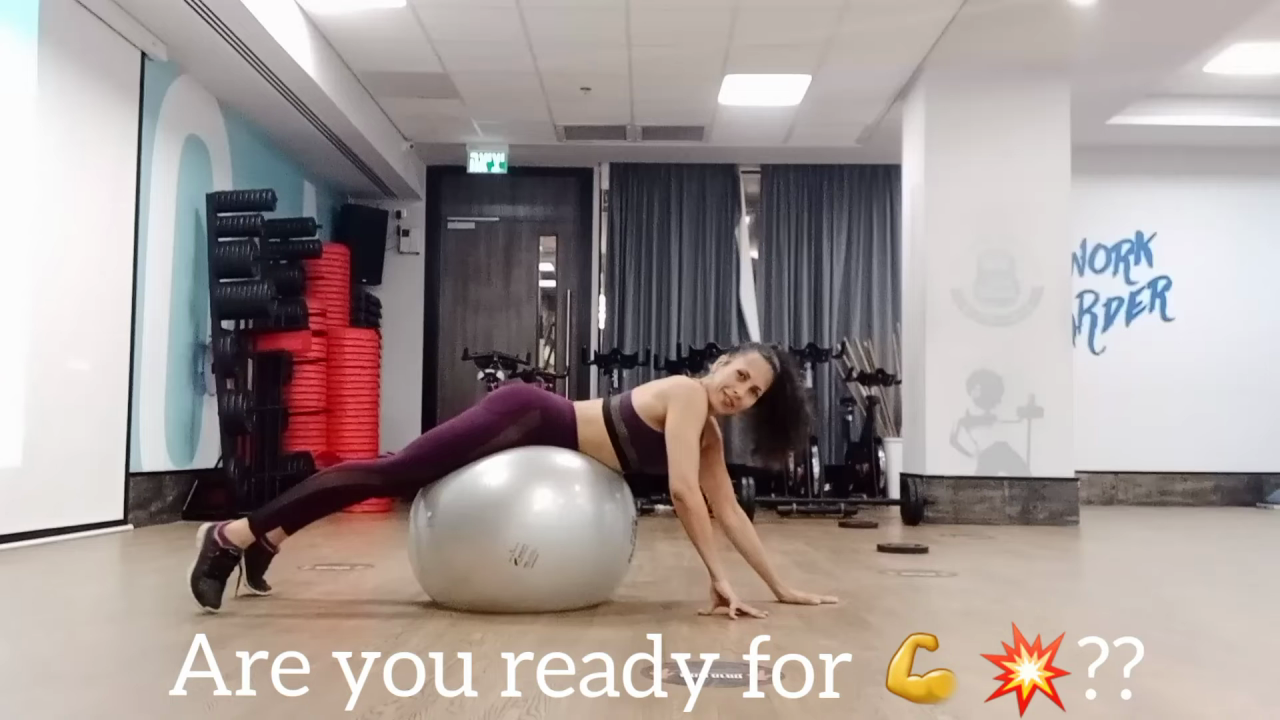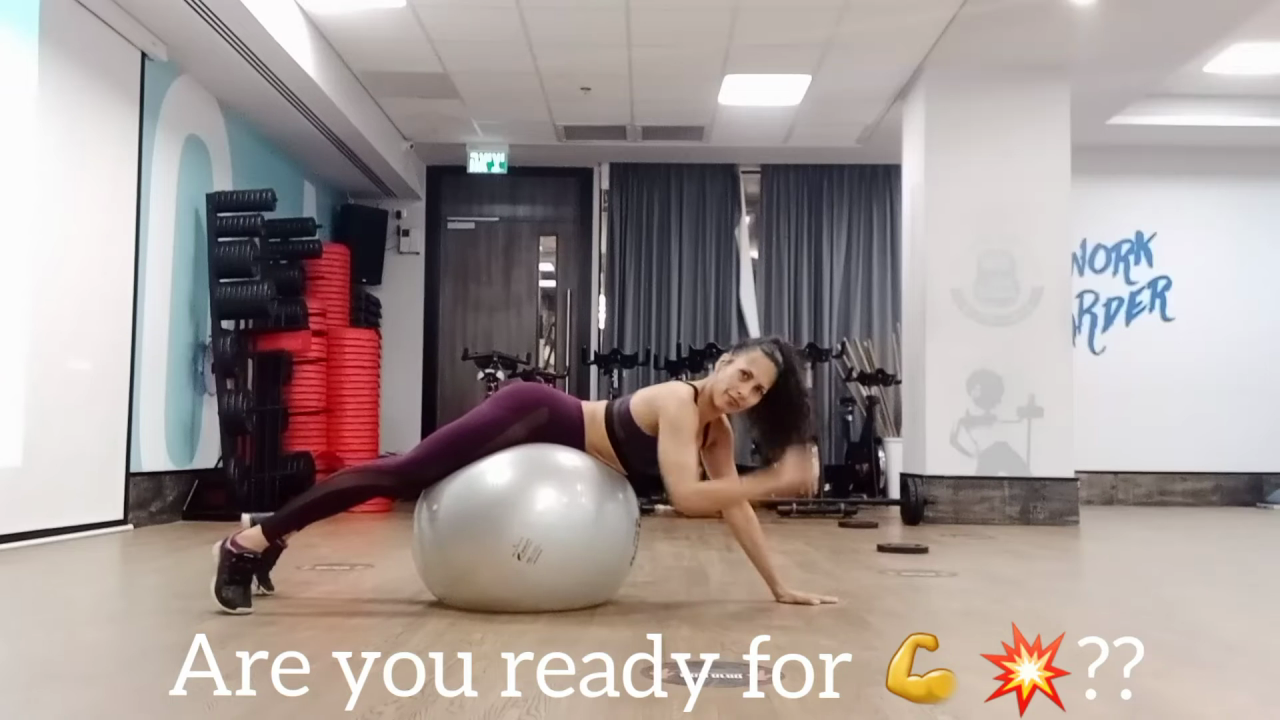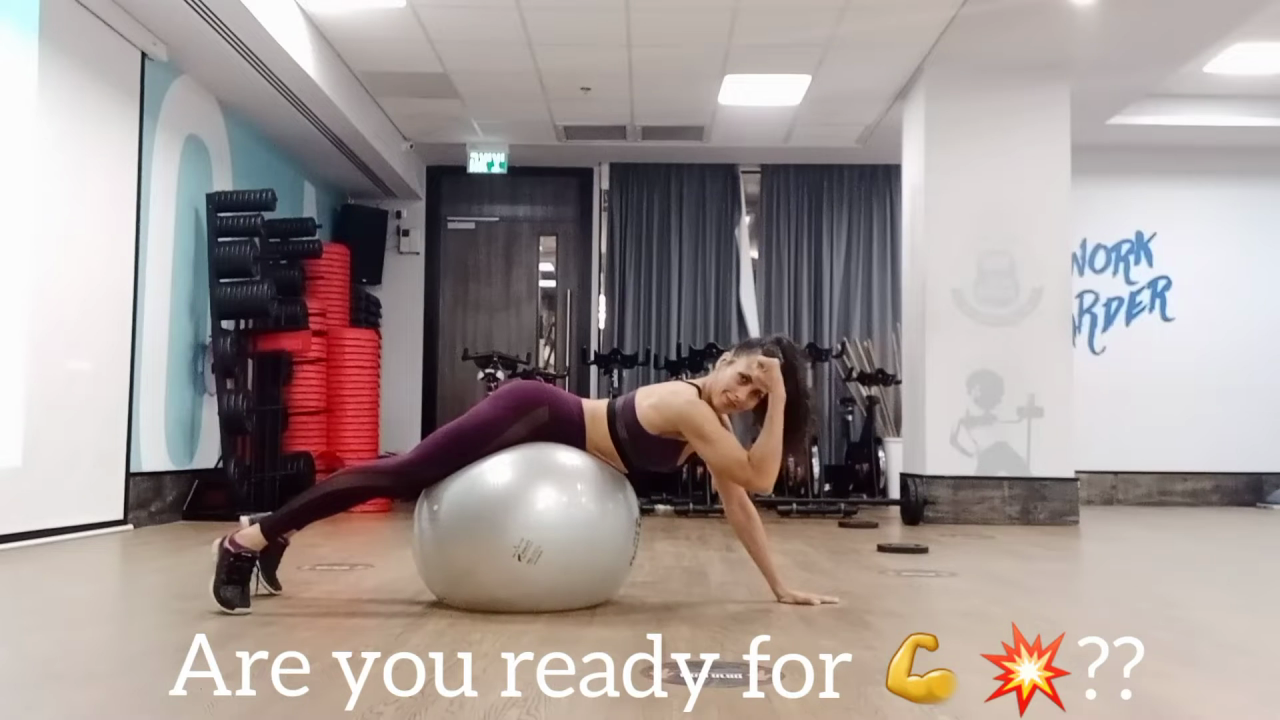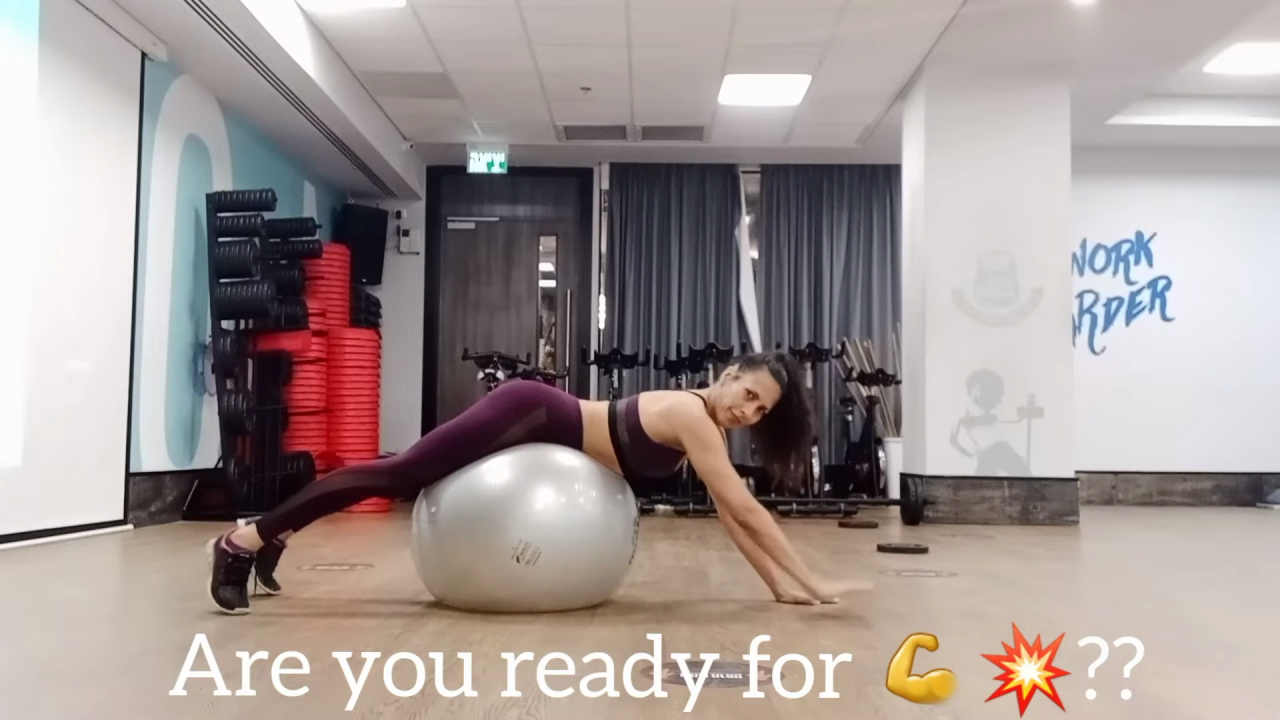
dt=0.7s
person 1, frame 1
left shoulder: (708, 431)
right shoulder: (686, 394)
left elbow: (727, 510)
right elbow: (683, 491)
left wrist: (781, 586)
right wrist: (719, 580)
left hip: (540, 439)
right hip: (525, 420)
left knee: (406, 478)
right knee: (389, 475)
left ankle: (268, 536)
right ankle: (233, 535)
person 1, frame 2
left shoulder: (717, 427)
right shoulder: (680, 404)
left elbow: (732, 502)
right elbow: (688, 497)
left wrist: (780, 586)
right wrist: (776, 482)
left hip: (546, 438)
right hip: (530, 418)
left knee: (411, 479)
right knee: (399, 475)
left ankle: (274, 533)
right ankle: (249, 539)
person 1, frame 3
left shoulder: (711, 419)
right shoulder: (688, 406)
left elbow: (737, 501)
right elbow: (759, 478)
left wrist: (781, 586)
right wrist: (781, 400)
left hip: (544, 428)
right hip: (532, 416)
left knee: (411, 477)
right knee: (398, 476)
left ankle: (273, 532)
right ankle: (248, 540)
person 1, frame 4
left shoulder: (709, 426)
right shoulder: (692, 417)
left elbow: (732, 518)
right elbow: (746, 510)
left wrist: (779, 587)
right wrist: (813, 582)
left hip: (541, 428)
right hip: (530, 416)
left knee: (410, 476)
right knee: (398, 475)
left ankle: (271, 538)
right ankle: (243, 540)
